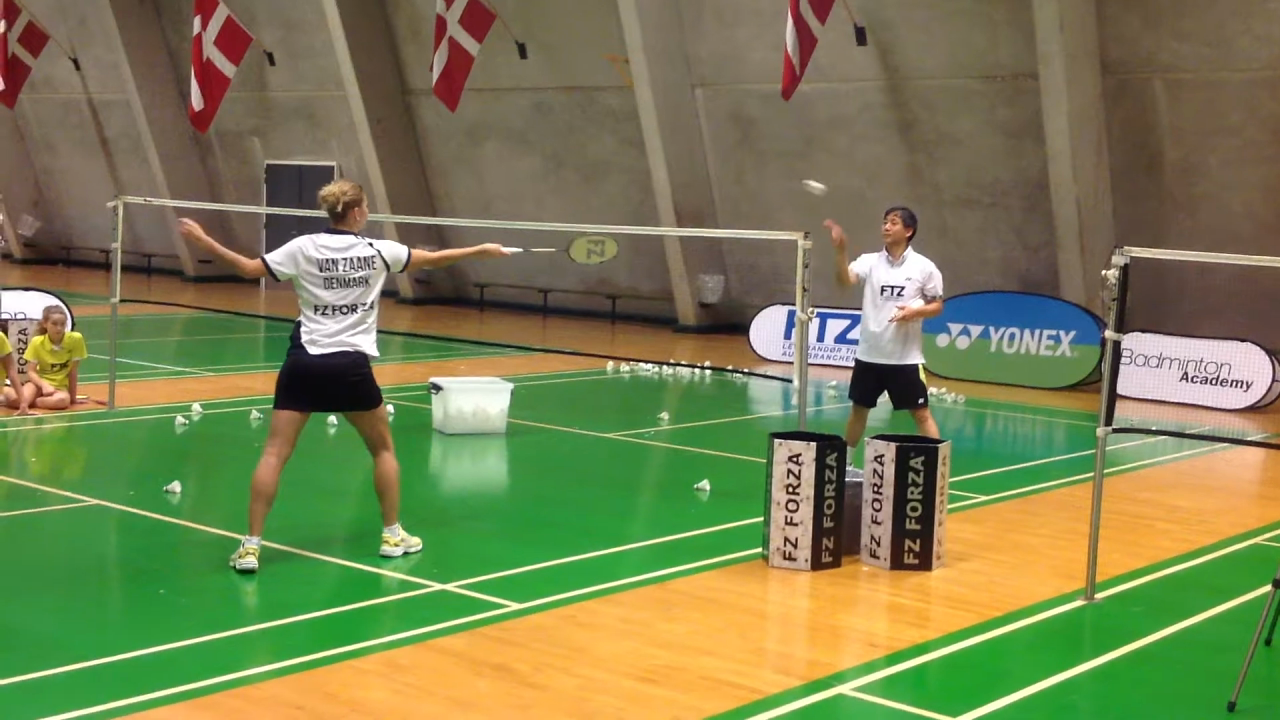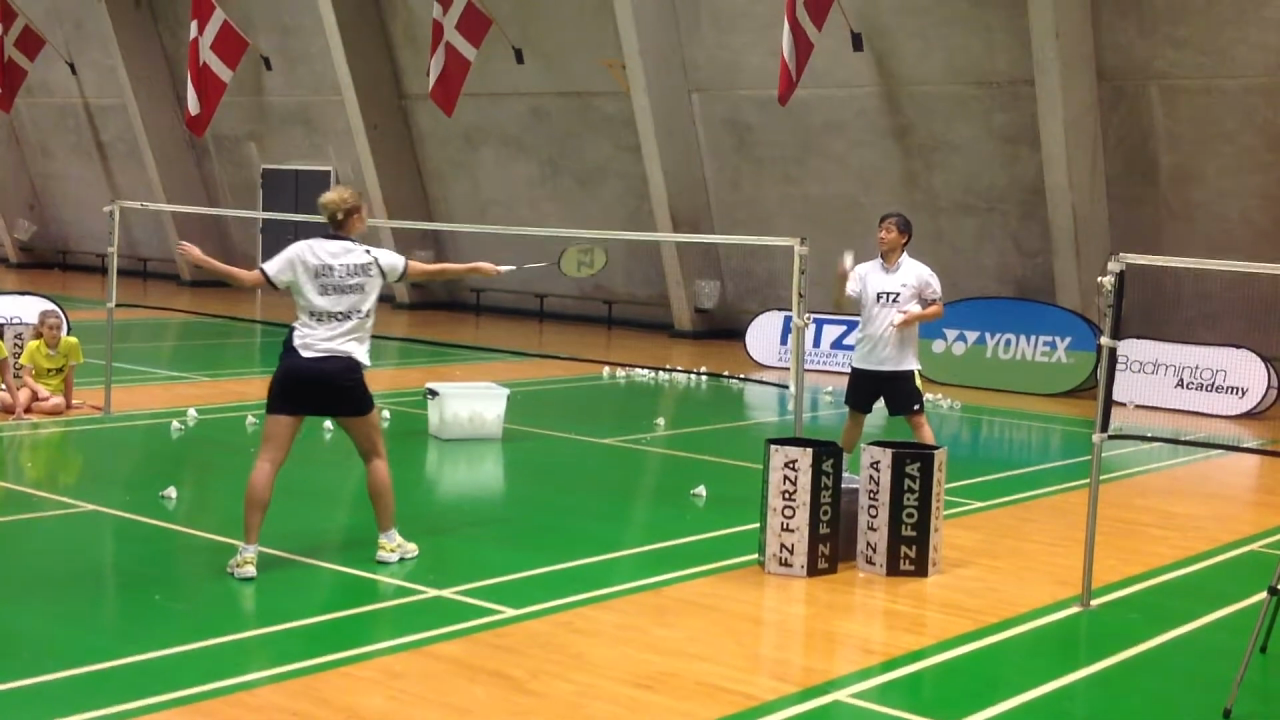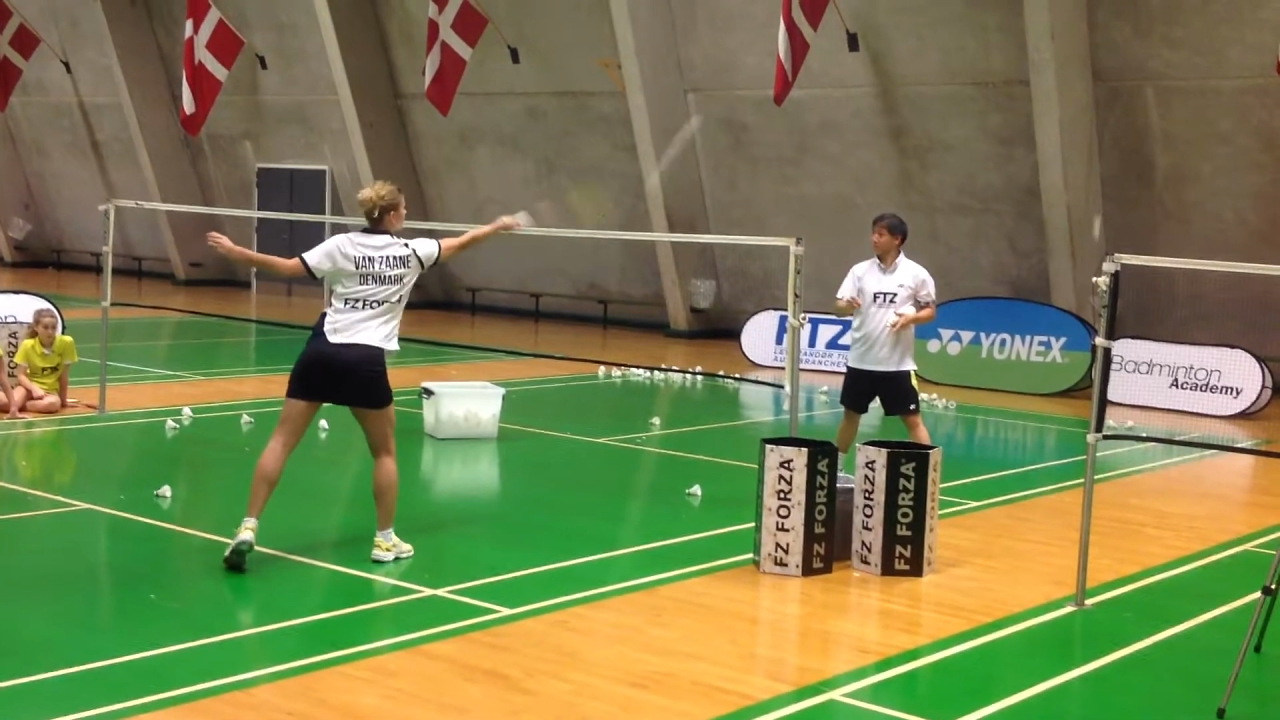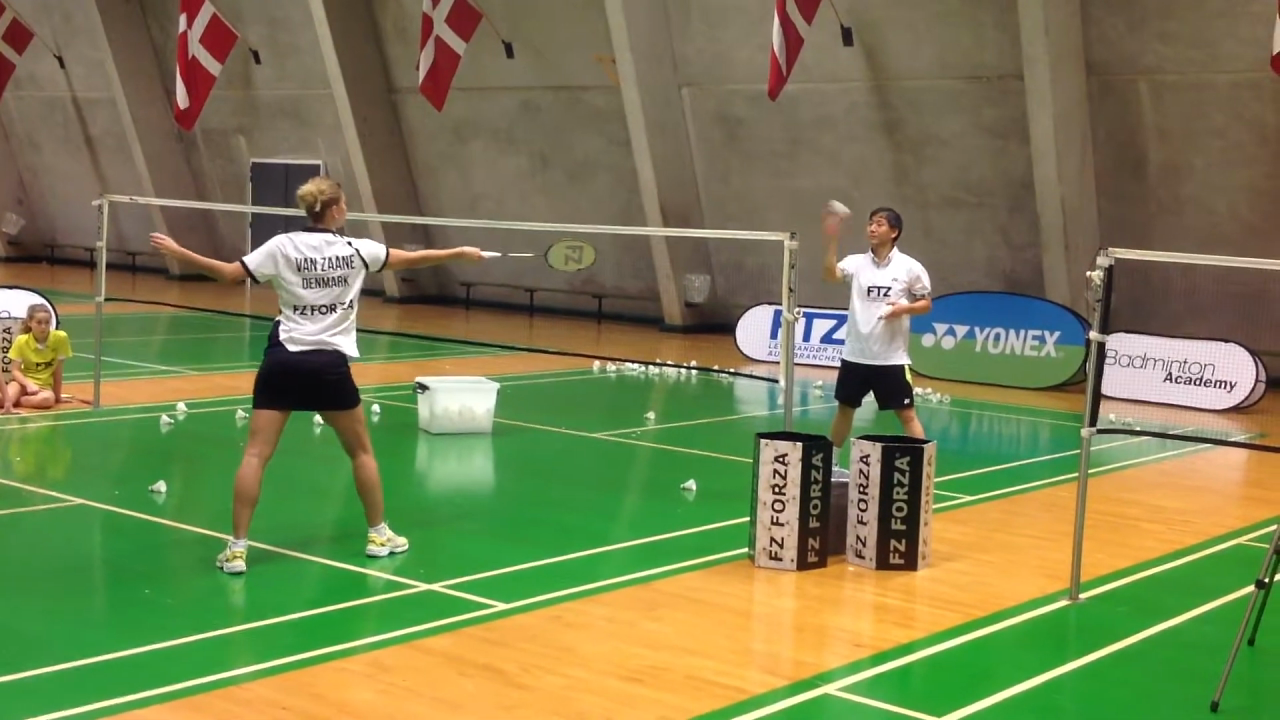
dt=1s
person 1, frame 1
left shoulder: (303, 247)
right shoulder: (377, 251)
left elbow: (248, 269)
right elbow: (434, 259)
left wrist: (203, 240)
right wrist: (482, 250)
left hip: (303, 364)
right hip: (350, 366)
left knee: (274, 454)
right knee: (383, 449)
left ankle: (251, 546)
right ankle: (393, 535)
person 1, frame 2
left shoulder: (302, 252)
right shoulder: (374, 259)
left elbow: (250, 280)
right elbow: (431, 271)
left wrist: (202, 259)
right wrist: (475, 267)
left hip: (297, 367)
right hip: (343, 371)
left knee: (268, 460)
right knee: (375, 455)
left ankle: (247, 554)
right ankle: (389, 541)
person 1, frame 3
left shoulder: (342, 245)
right shoulder: (412, 251)
left elbow: (288, 268)
right elbow: (460, 241)
left wrist: (234, 251)
right wrist: (498, 226)
left hip: (321, 353)
right hip: (366, 361)
left knee: (281, 441)
right knee: (384, 452)
left ankle: (248, 528)
right ankle: (385, 540)
person 1, frame 4
left shoulder: (282, 246)
right shoulder: (356, 250)
left elbow: (229, 273)
right elbow: (414, 258)
left wrist: (179, 252)
right wrist: (460, 252)
left hip: (282, 362)
right hip: (329, 365)
left knee: (256, 454)
right knee: (361, 451)
left ankle: (237, 548)
right ankle: (379, 535)
person 2, frame 1
left shoulder: (924, 267)
right shoulder: (869, 261)
left elbow: (938, 305)
right elbow: (845, 280)
left wrist: (915, 311)
right wrist: (840, 248)
left hip: (906, 357)
right hip: (869, 354)
left knee: (921, 413)
right knee: (859, 409)
right ankle: (845, 462)
person 2, frame 2
left shoulder: (920, 273)
right shoulder: (863, 271)
left elbow: (938, 308)
left wrist: (915, 315)
right wrist: (842, 281)
left hip: (902, 363)
right hip: (865, 361)
left knee: (917, 419)
right knee: (855, 416)
right ankle: (841, 468)
person 2, frame 3
left shoulder: (916, 273)
right shoulder: (860, 270)
left elbow: (930, 310)
right elbow: (840, 308)
left wrist: (911, 317)
right wrist: (846, 304)
left hip: (898, 363)
right hip: (861, 361)
left knee: (912, 419)
right knee: (850, 415)
right ankle: (836, 469)
person 2, frame 4
left shoulder: (910, 267)
right shoulder: (856, 263)
left elbow: (926, 303)
right elbow: (829, 274)
left wrist: (905, 307)
right wrist: (832, 239)
left hip: (892, 357)
right hip: (856, 354)
left knee: (907, 414)
right knee: (845, 409)
